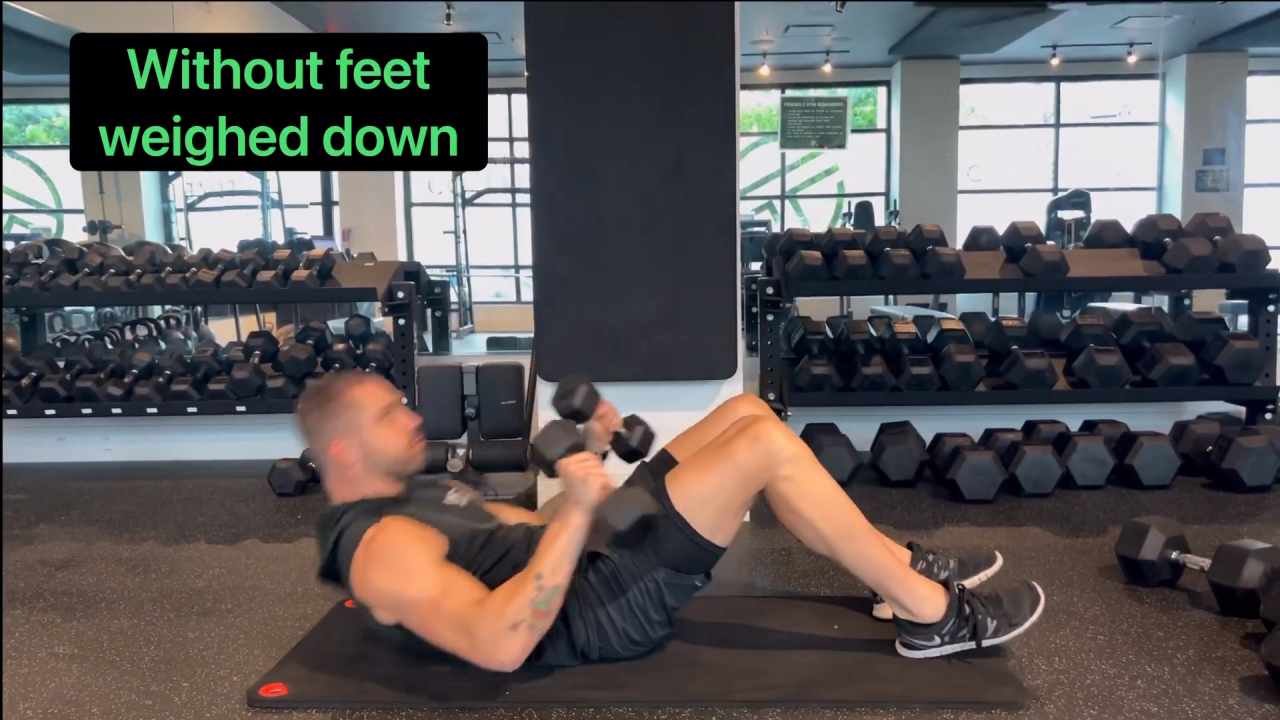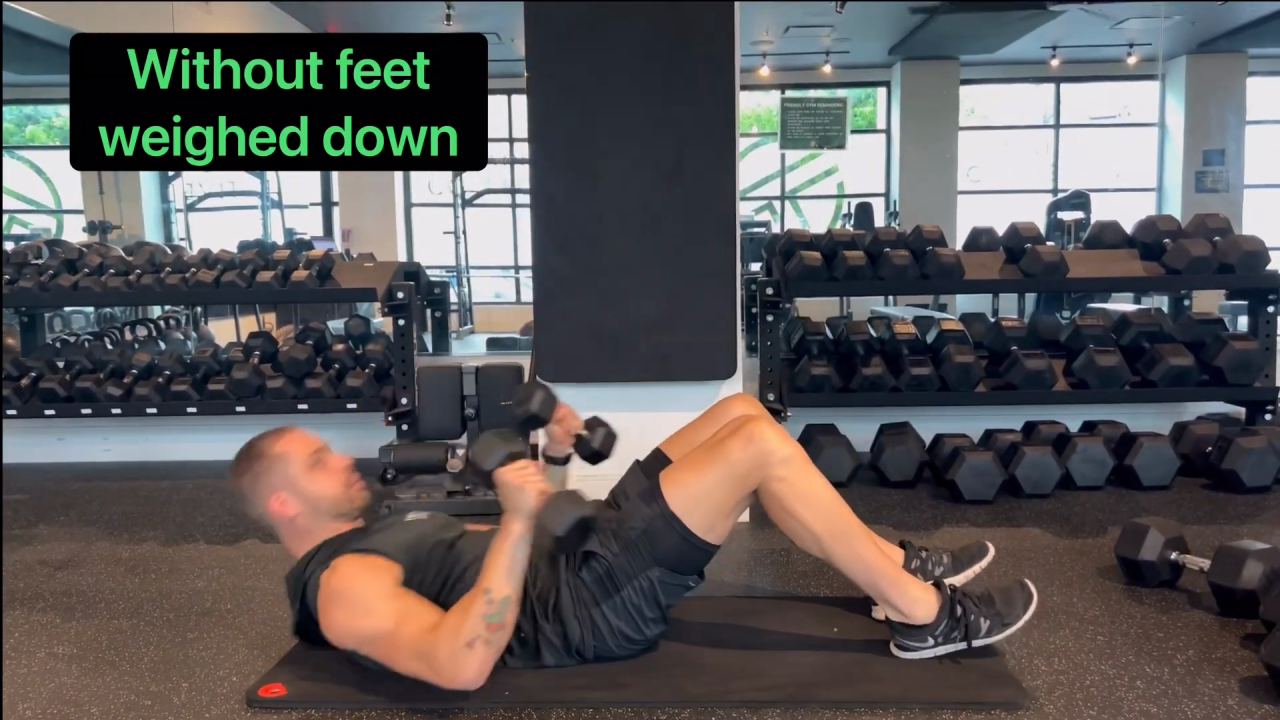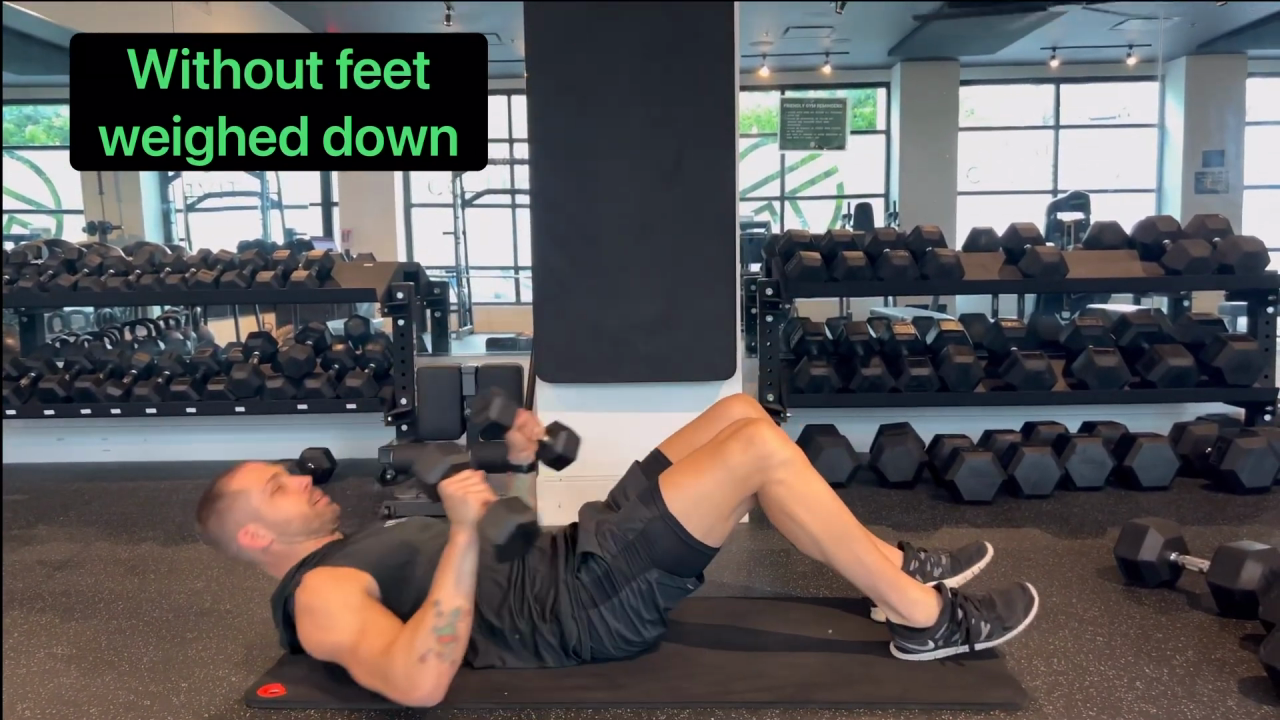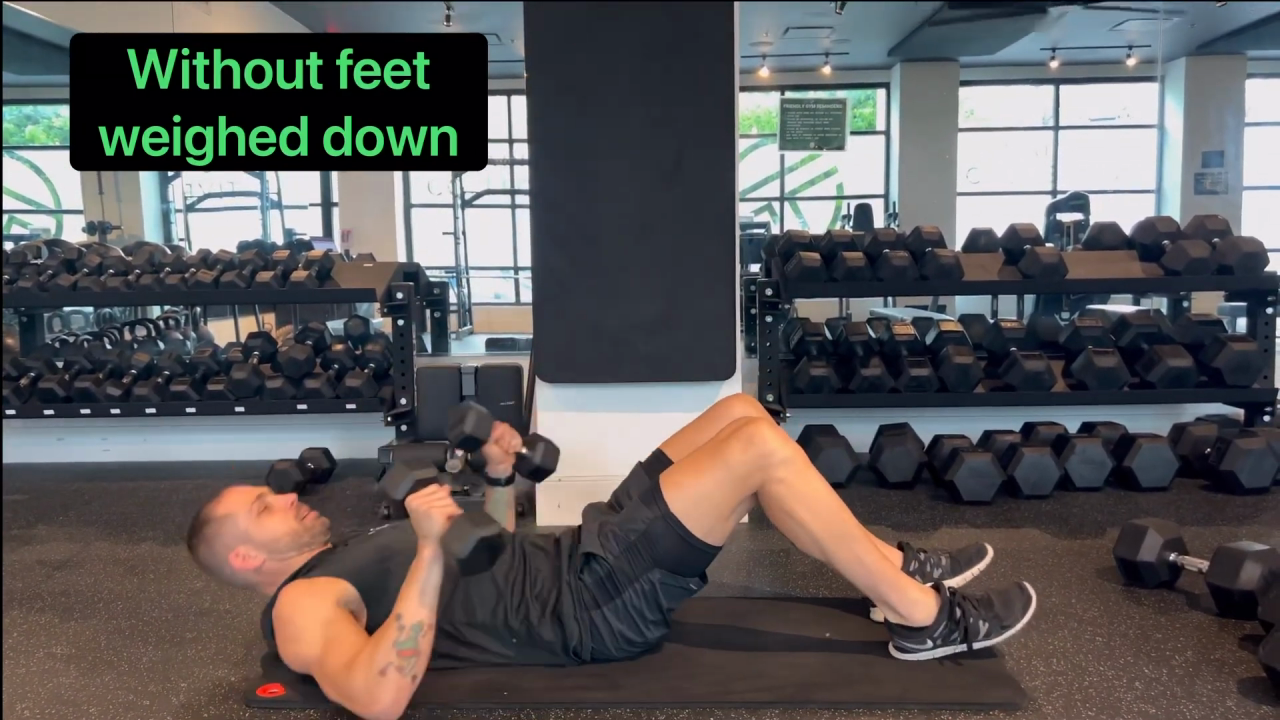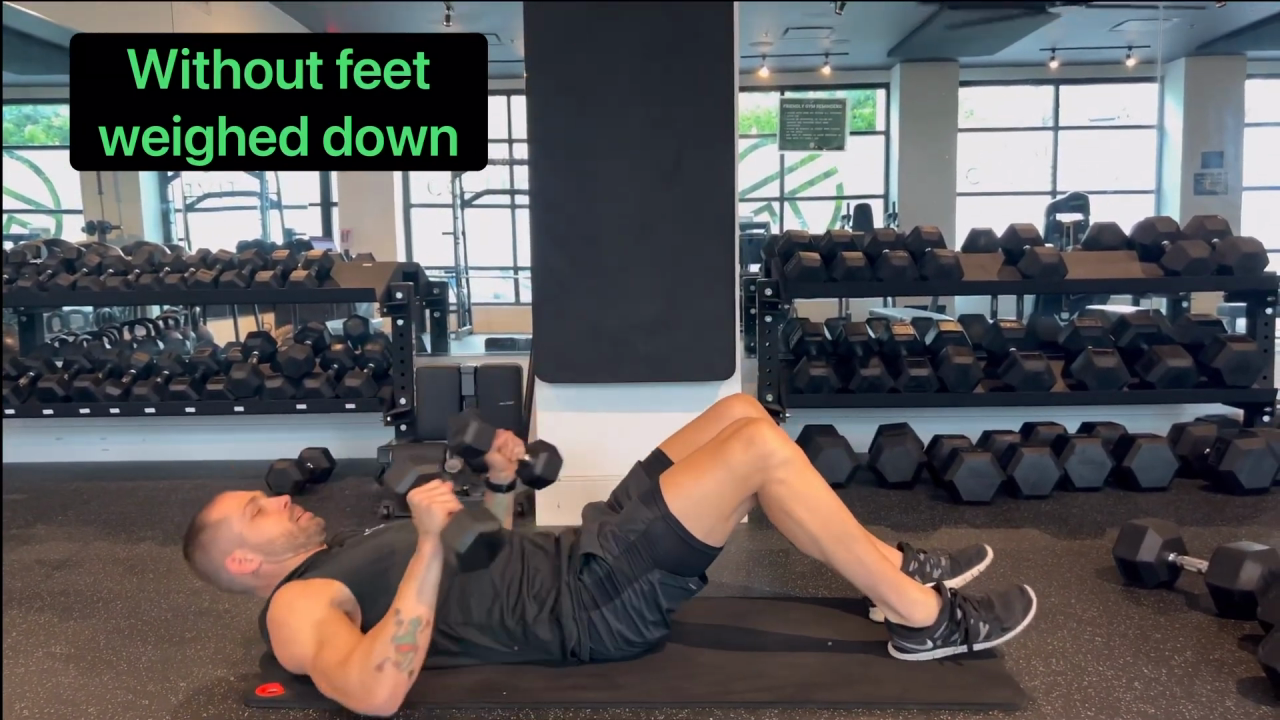
dt=0.1s
person 1, frame 1
left shoulder: (407, 500)
right shoulder: (382, 549)
right elbow: (502, 642)
left wrist: (582, 456)
right wrist: (579, 509)
left hip: (599, 561)
right hip: (603, 606)
left knee: (745, 414)
right knee: (764, 443)
left ankle: (903, 568)
right ankle: (931, 614)
person 1, frame 2
left shoulder: (377, 536)
right shoulder: (344, 586)
right elbow: (467, 664)
left wrist: (546, 461)
right wrist: (516, 520)
left hip: (590, 555)
right hip: (598, 604)
left knee: (740, 412)
right knee: (761, 445)
left ankle: (897, 565)
right ankle: (928, 615)
person 1, frame 3
left shoulder: (354, 549)
right shoulder: (321, 596)
right elbow: (421, 680)
left wrist: (514, 467)
right wrist: (465, 531)
left hip: (577, 551)
right hip: (594, 605)
left knee: (739, 412)
right knee: (760, 448)
left ankle: (896, 566)
right ankle: (927, 618)
person 1, frame 4
left shoulder: (349, 560)
right shoulder: (303, 607)
left wrist: (495, 479)
right wrist: (430, 548)
left hip: (581, 554)
right hip: (598, 603)
left knee: (740, 412)
right knee: (763, 448)
left ankle: (895, 567)
right ankle: (926, 617)
person 1, frame 5
left shoulder: (345, 558)
right shoulder: (299, 606)
left wrist: (496, 484)
right wrist: (430, 542)
left hip: (578, 552)
right hip: (596, 603)
left knee: (741, 411)
right knee: (763, 448)
left ankle: (895, 567)
right ankle: (926, 617)
